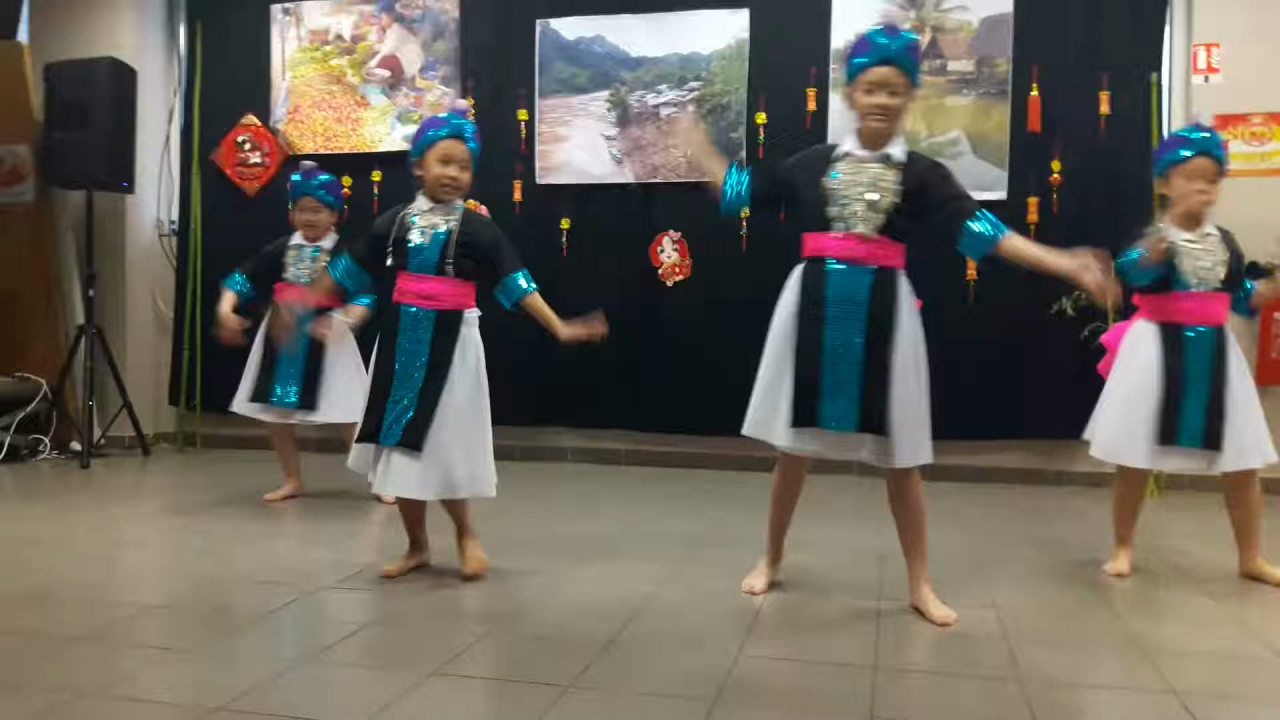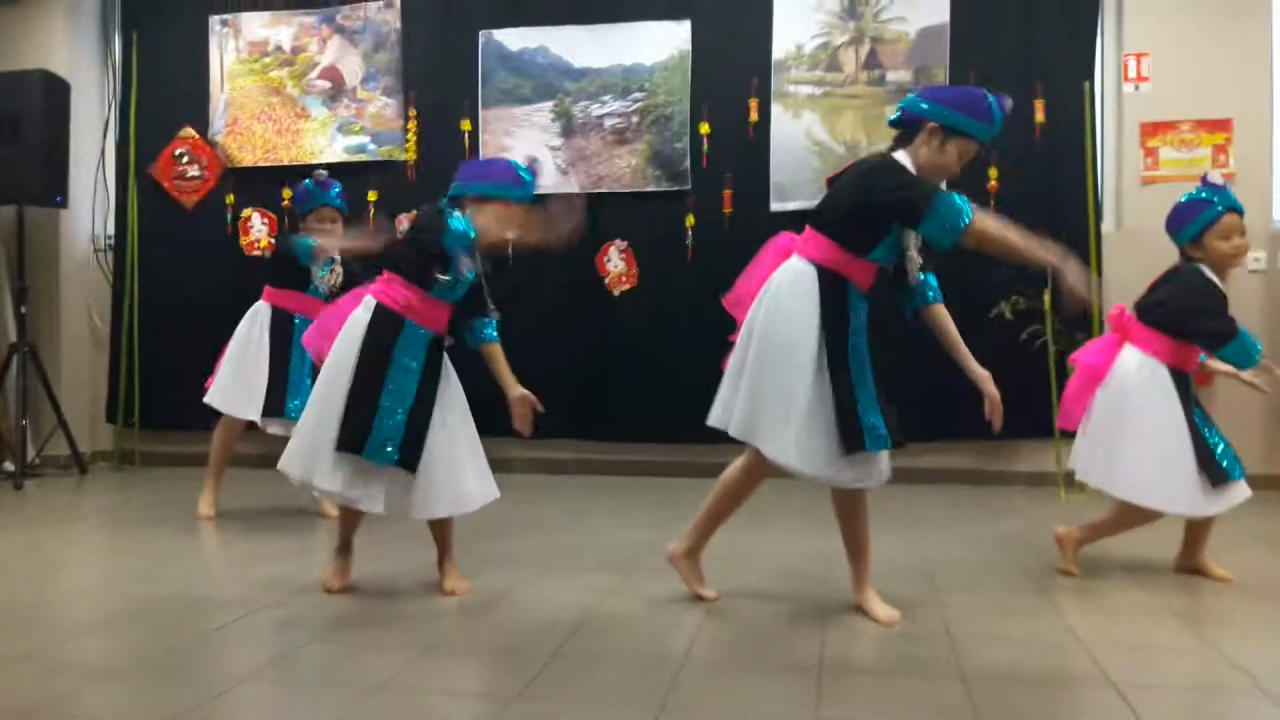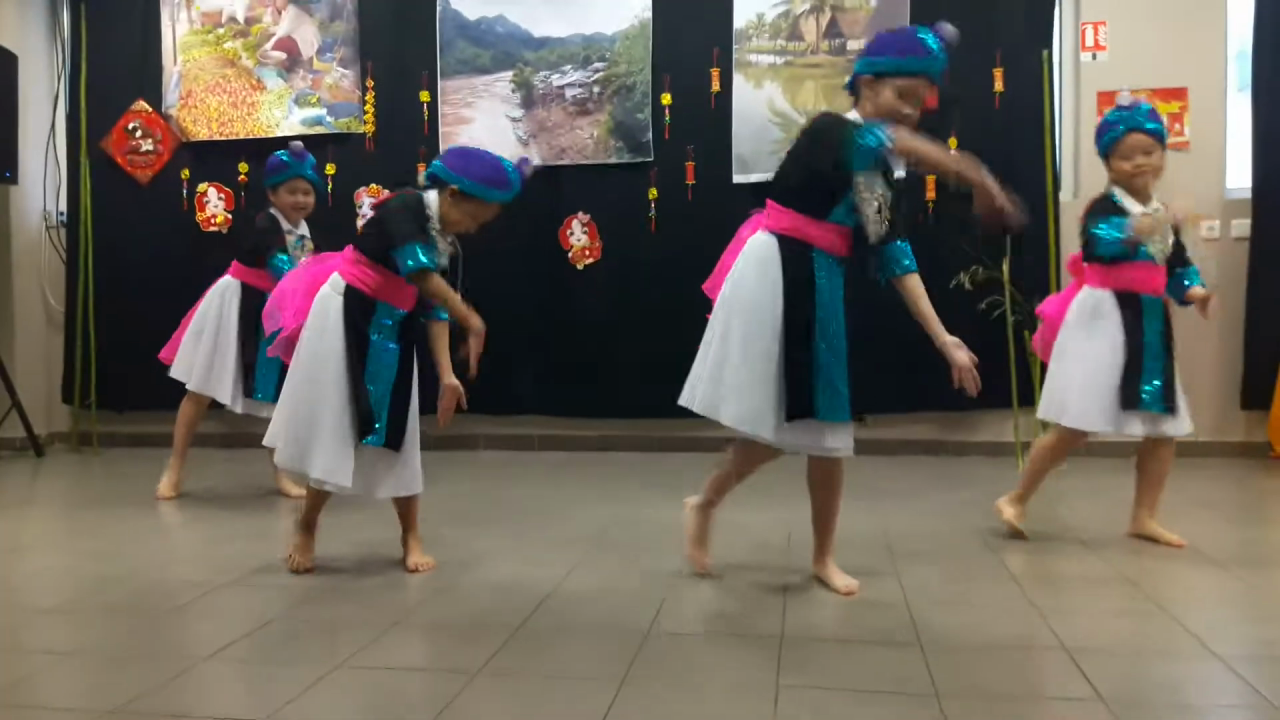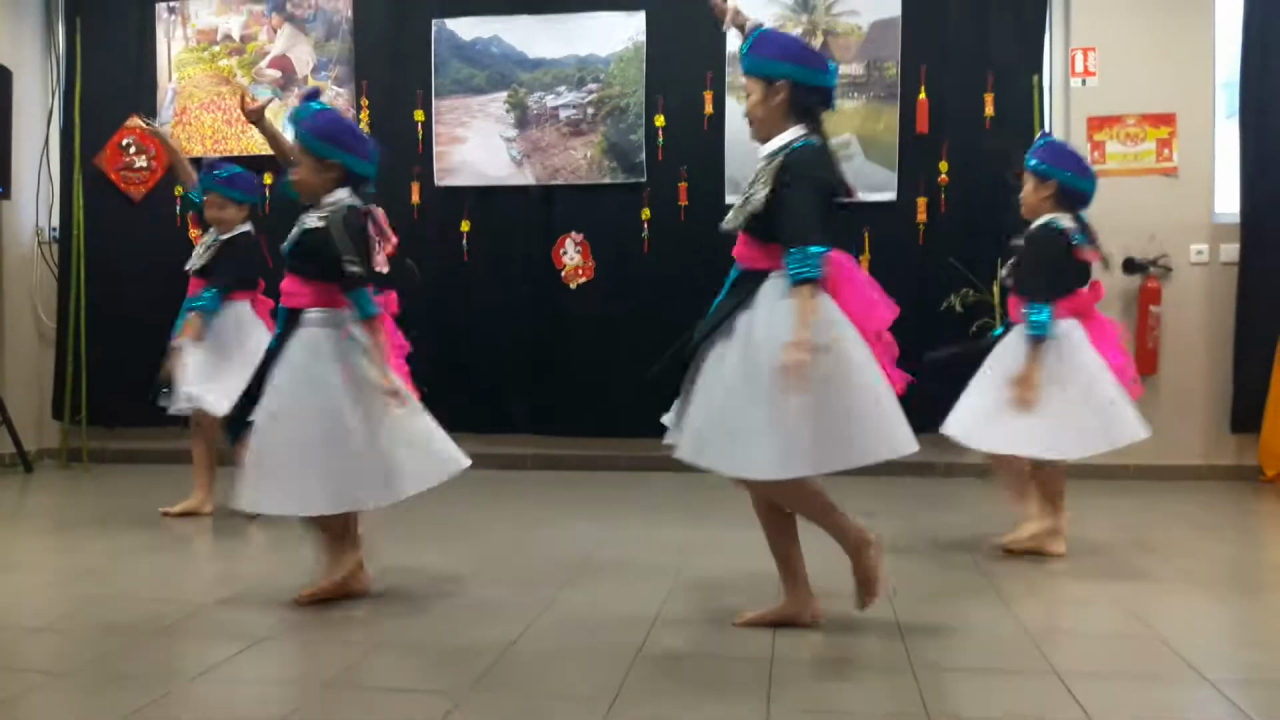
dt=0.5s
person 1, frame 1
left shoulder: (922, 174)
right shoulder: (813, 164)
left elbow: (979, 230)
right elbow: (741, 193)
left wrist: (1061, 262)
right wrist: (699, 147)
left hip: (883, 309)
right hip: (815, 303)
left knee: (896, 452)
right knee: (795, 446)
left ankle: (920, 585)
right ankle: (771, 558)
person 1, frame 2
left shoulder: (908, 206)
right shoulder: (881, 178)
left elbow: (922, 289)
right elbow: (965, 222)
left wrist: (973, 369)
right wrist: (1055, 258)
left hip: (839, 317)
right hip: (806, 308)
left knee: (850, 456)
right knee: (776, 450)
left ankle: (862, 586)
right ankle: (688, 547)
person 1, frame 3
left shoulder: (881, 172)
right shoulder: (825, 136)
left elbow: (896, 258)
right elbow: (879, 143)
left wrist: (941, 336)
right wrist: (973, 173)
left hip: (825, 290)
right hip: (777, 278)
left knee: (827, 427)
right knee: (768, 426)
left ankle: (824, 557)
right ankle: (704, 505)
person 1, frame 4
left shoulder: (803, 163)
right shoulder: (789, 152)
left elbow: (806, 252)
right elbow: (779, 99)
left wrist: (802, 333)
left hip: (780, 311)
right hip: (753, 307)
left knee: (765, 464)
right knee: (749, 459)
left ankle: (856, 540)
right ankle: (797, 597)
person 2, frame 1
left shoulder: (478, 228)
right shoulder: (397, 221)
left elbow: (514, 281)
right elbow: (353, 268)
left wrist: (559, 328)
left hip: (452, 338)
right hip: (403, 337)
left knee: (443, 442)
right knee: (401, 445)
left ankle: (465, 532)
right ankle: (416, 546)
person 2, frame 2
left shoulder: (477, 265)
right shoulder: (433, 225)
left elbow: (481, 327)
right elbow: (473, 233)
left wrist: (511, 388)
right wrist: (538, 229)
left hip: (426, 356)
right hip: (379, 341)
left knee: (437, 462)
right knee: (366, 455)
left ankle: (447, 561)
right ankle: (343, 552)
person 2, frame 3
left shoulder: (448, 246)
right shoulder: (407, 207)
left elbow: (435, 309)
right elbow: (424, 275)
left wrist: (446, 373)
right wrist: (472, 322)
left hip: (393, 331)
right hip: (345, 315)
left knee: (393, 433)
right knee: (332, 424)
left ankle: (411, 536)
right ankle: (306, 527)
person 2, frame 4
left shoulder: (340, 224)
right shoulder: (330, 207)
left elbow: (360, 294)
right elbow: (298, 166)
left wrist: (379, 365)
right wrist: (262, 124)
left hip: (322, 342)
right hip: (306, 338)
left knee: (313, 456)
right knee: (313, 456)
left ankle: (343, 557)
right ankle: (347, 565)
person 3, frame 1
left shoulder: (1223, 239)
right shoulder: (1154, 236)
right elbow: (1133, 272)
right wrist: (1166, 223)
left hip: (1212, 354)
right hip: (1159, 352)
left knee: (1241, 462)
right knee: (1136, 458)
right ankle: (1123, 546)
person 3, frame 2
left shoulder: (1195, 283)
right shoulder: (1196, 287)
right elbow: (1227, 340)
left wrist: (1218, 368)
right wrist: (1257, 362)
left hip: (1162, 384)
right hip: (1145, 384)
left knee: (1217, 476)
right knee: (1158, 493)
left ankle: (1192, 555)
right ankle: (1076, 535)
person 3, frame 3
left shoulder: (1161, 213)
right shoulder: (1106, 206)
left elbow: (1177, 268)
right elbow: (1106, 241)
left wrist: (1196, 293)
right wrist: (1165, 221)
left hip: (1147, 324)
right hip: (1101, 321)
left knee: (1164, 427)
right knee: (1076, 426)
left ankle: (1144, 518)
right ankle: (1018, 497)
person 3, frame 4
left shoulder: (1044, 239)
right shoulder: (1075, 231)
left elbow: (1039, 305)
left wrist: (1030, 366)
left hip: (1047, 348)
right hip: (1068, 341)
left knee: (998, 438)
right knee: (1044, 450)
left ankle: (1039, 518)
right ankle: (1048, 531)
person 4, frame 1
left shoulder: (342, 254)
right shoulder: (279, 250)
left elbow: (362, 298)
right elbow: (243, 279)
left wrist: (342, 322)
right wrist: (225, 310)
left hip: (329, 335)
right hip: (282, 333)
left knee: (348, 413)
right knee: (275, 413)
right ankle: (293, 480)
person 4, frame 2
left shoulder: (341, 263)
right shoulder: (293, 248)
right elbow: (311, 249)
right wrist: (354, 243)
right hip: (271, 332)
right knee: (237, 414)
left ankle: (324, 494)
right ankle: (210, 490)
person 4, frame 3
left shoulder: (308, 238)
right shoulder: (269, 225)
right elbow: (283, 265)
right hip: (236, 309)
left knee: (278, 395)
right knee: (202, 389)
left ankle: (282, 474)
right ankle: (173, 470)
person 4, frame 4
left shoulder: (245, 245)
right shoulder: (214, 232)
left elbow: (215, 290)
right elbow: (194, 189)
left wrist: (183, 340)
right wrist: (172, 149)
left hip: (228, 326)
right hip: (201, 327)
left knee: (211, 412)
right knee: (200, 416)
right ankle: (201, 495)
